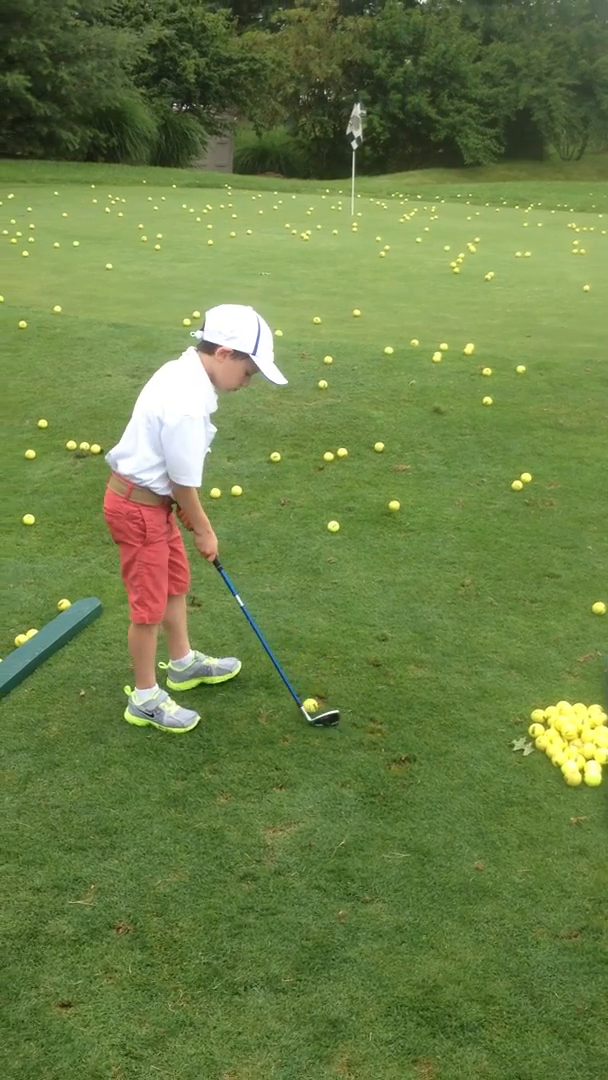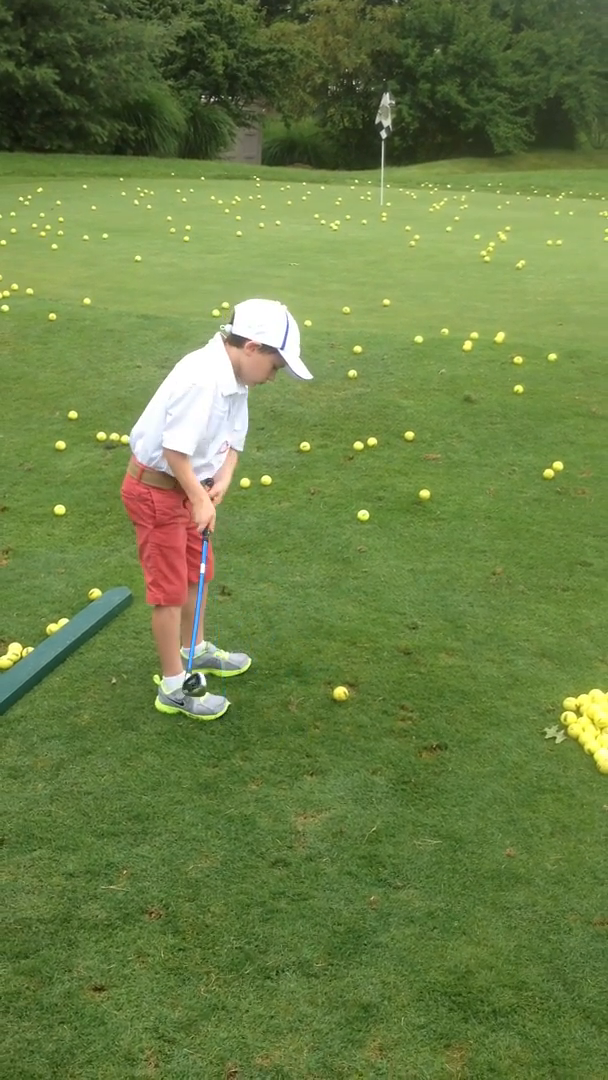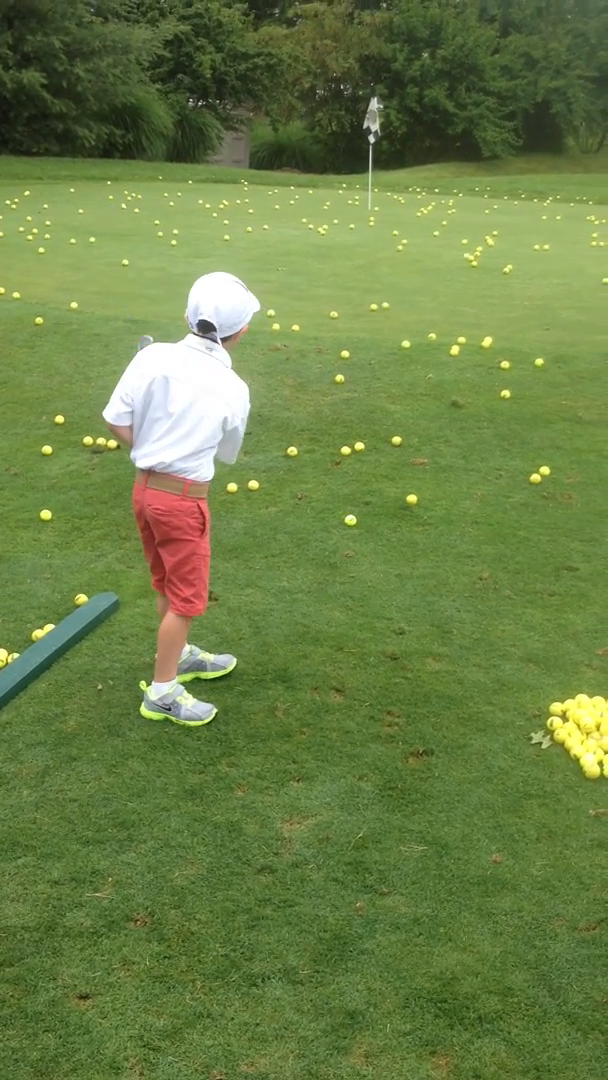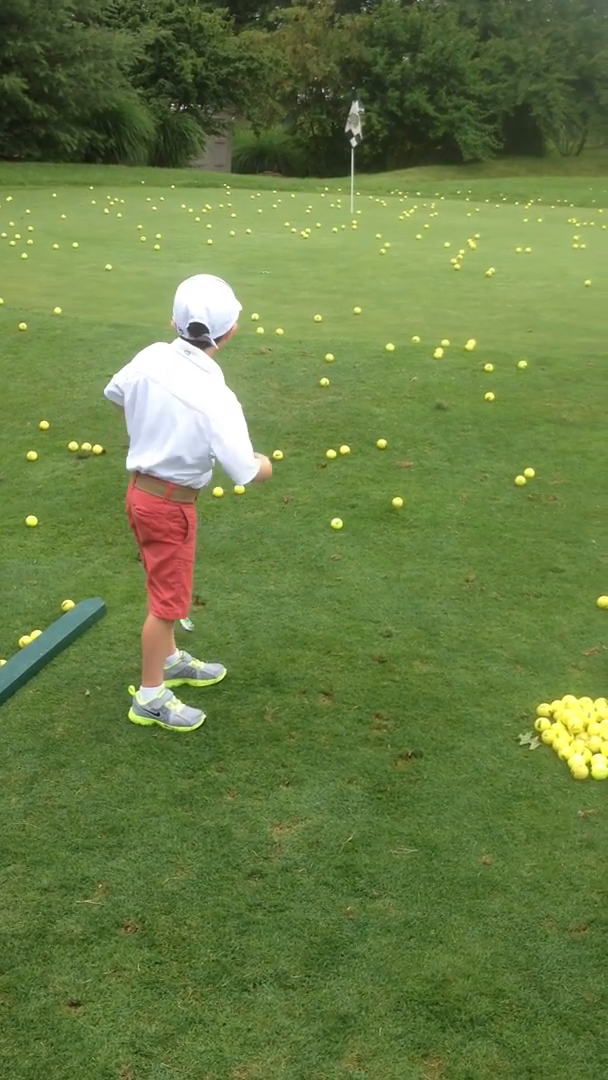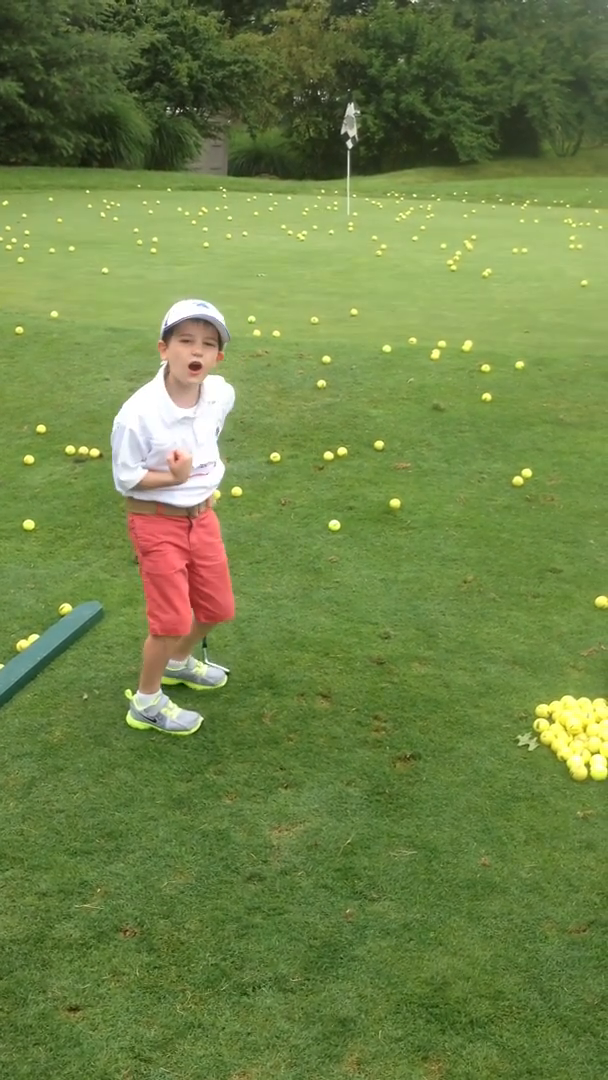
dt=1s
person 1, frame 1
left shoulder: (181, 372)
right shoulder: (185, 404)
right elbow: (183, 482)
left wrist: (188, 511)
right wrist: (203, 530)
left hip: (152, 497)
right hip: (137, 506)
left knee: (175, 583)
right knee: (149, 603)
left ankle: (183, 663)
right ankle: (144, 697)
person 1, frame 2
left shoulder: (232, 379)
right shoulder: (203, 379)
left elbow: (231, 441)
right elbow: (173, 449)
left wrist: (222, 480)
right wrist: (199, 500)
left hip: (183, 484)
right hip: (154, 488)
left knee: (197, 571)
right knee: (170, 588)
left ankle: (196, 650)
right ankle: (173, 685)
person 1, frame 3
left shoulder: (153, 358)
right shoulder: (233, 391)
left elbow: (117, 422)
right elbow: (226, 454)
left hip: (145, 488)
right hip: (183, 499)
left knee: (168, 585)
right knee: (186, 597)
left ankle: (180, 655)
right ankle: (162, 691)
person 1, frame 4
left shoulder: (148, 359)
right shoulder: (214, 396)
left elbow: (116, 394)
right elbow: (243, 472)
right wrist: (264, 466)
left hip: (139, 488)
right hip: (170, 503)
left knee: (165, 587)
right knee: (168, 598)
left ankle: (169, 660)
right ankle: (150, 696)
person 1, frame 5
left shoulder: (221, 392)
right shoulder: (136, 413)
right elbow: (125, 477)
left wrist: (209, 463)
right wrist: (172, 478)
left hip: (201, 515)
right hip: (156, 523)
left knee: (217, 608)
right knee: (171, 621)
left ankle: (178, 661)
right ankle: (146, 702)
